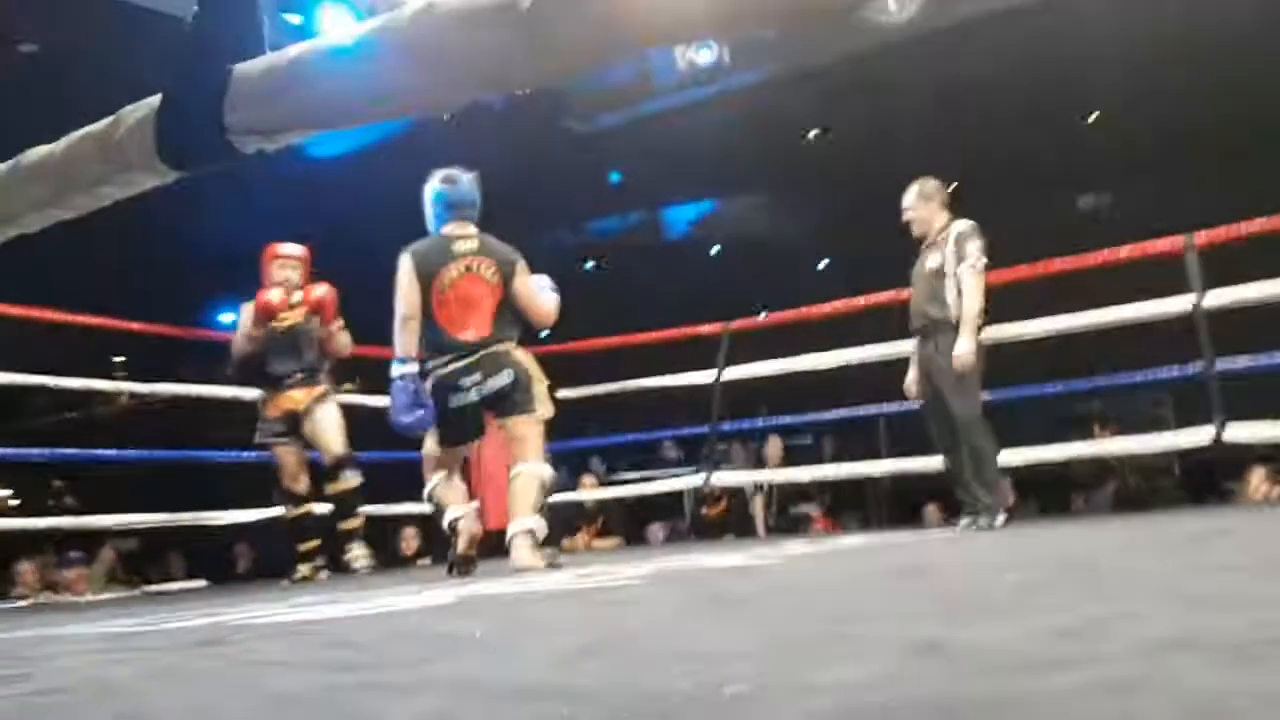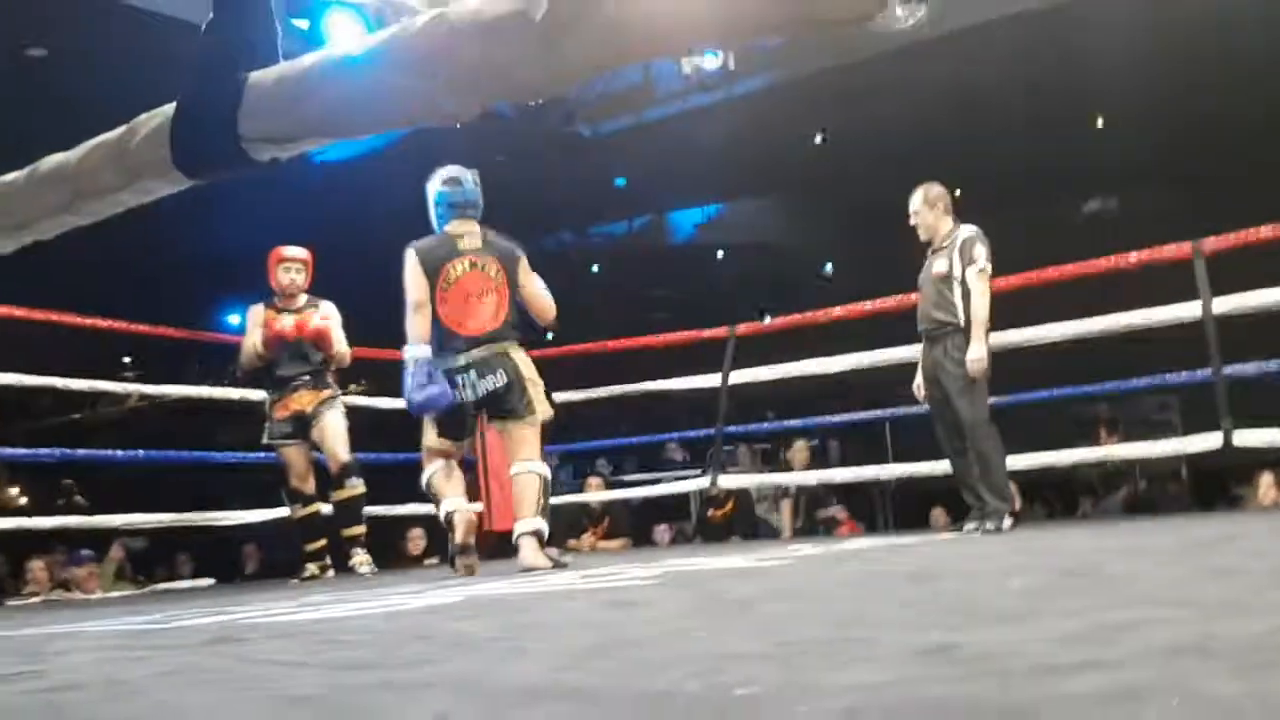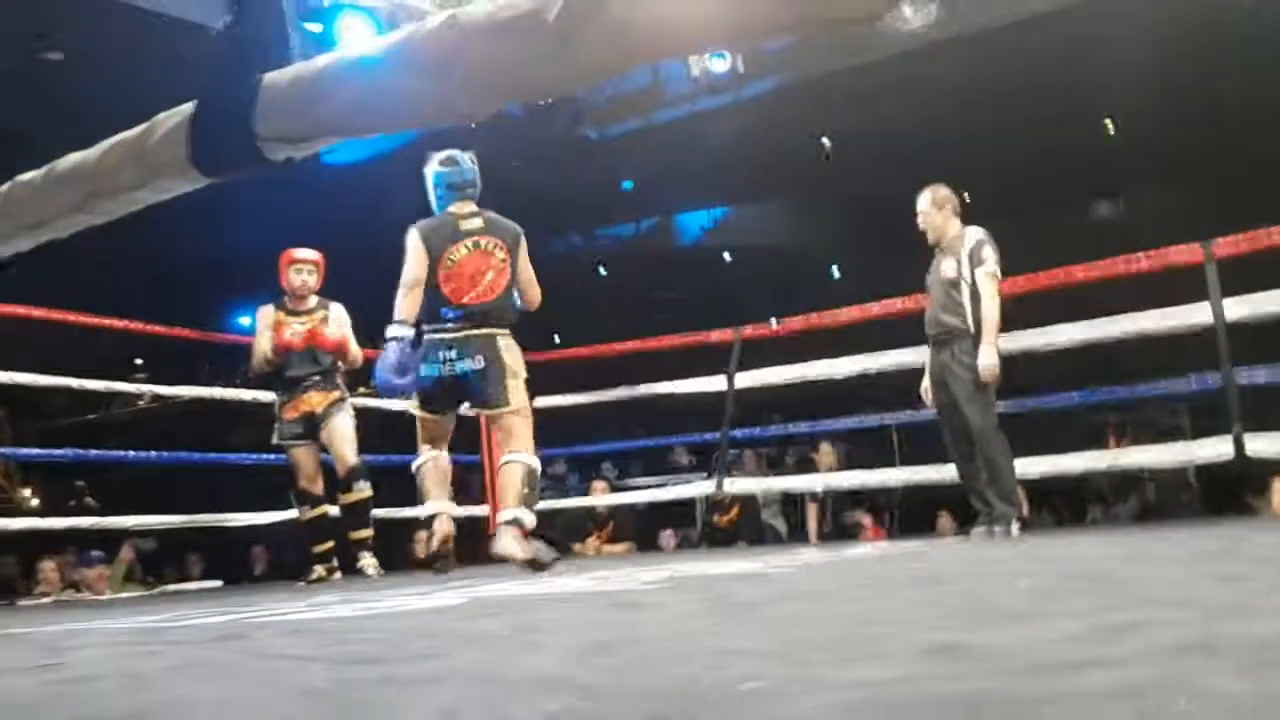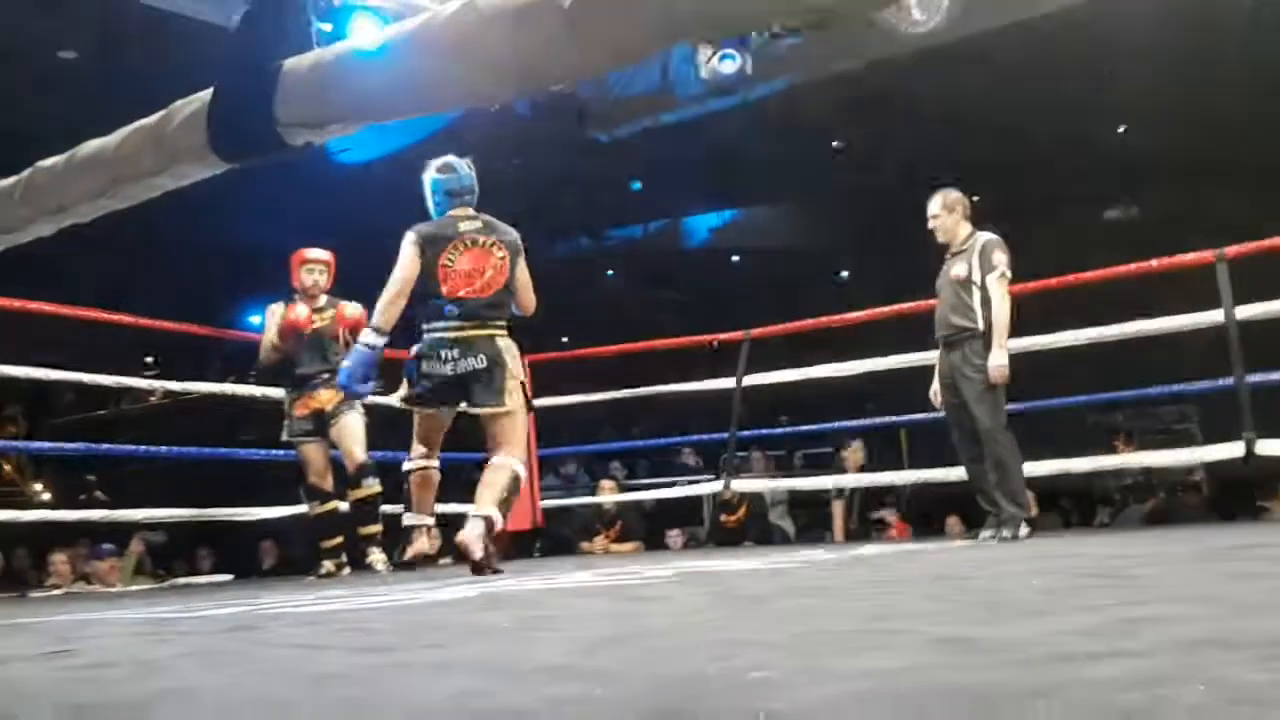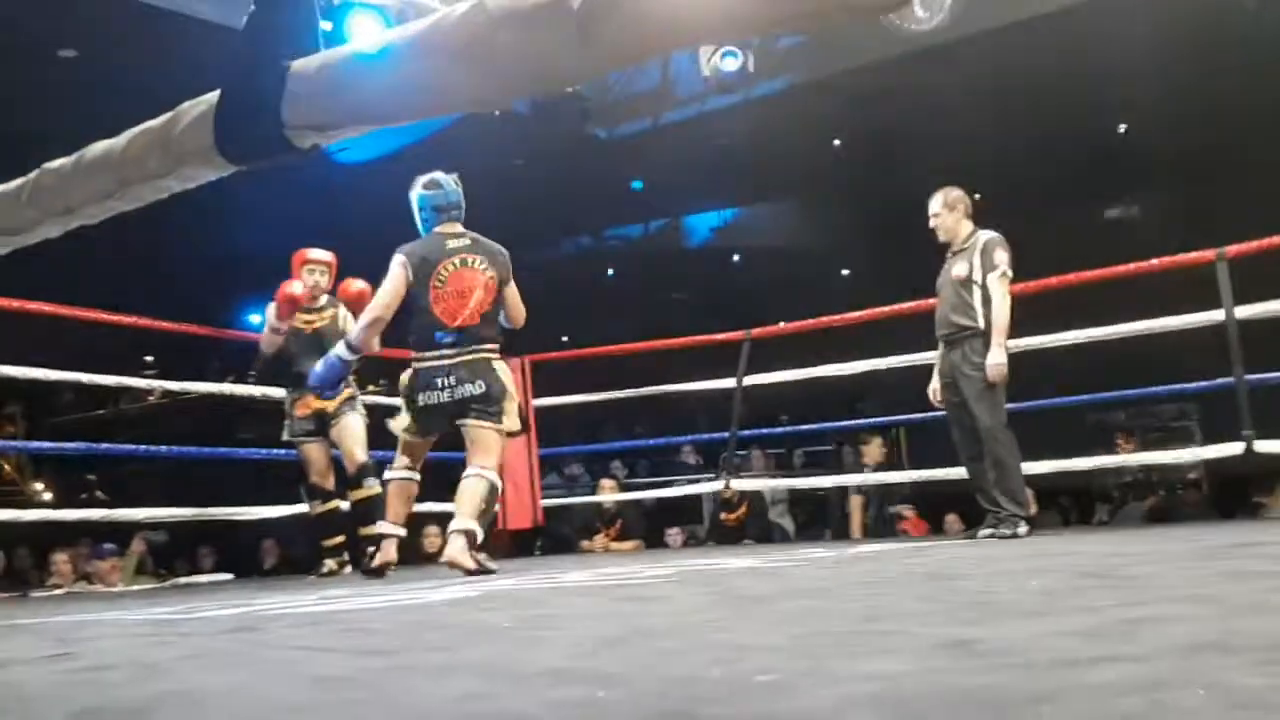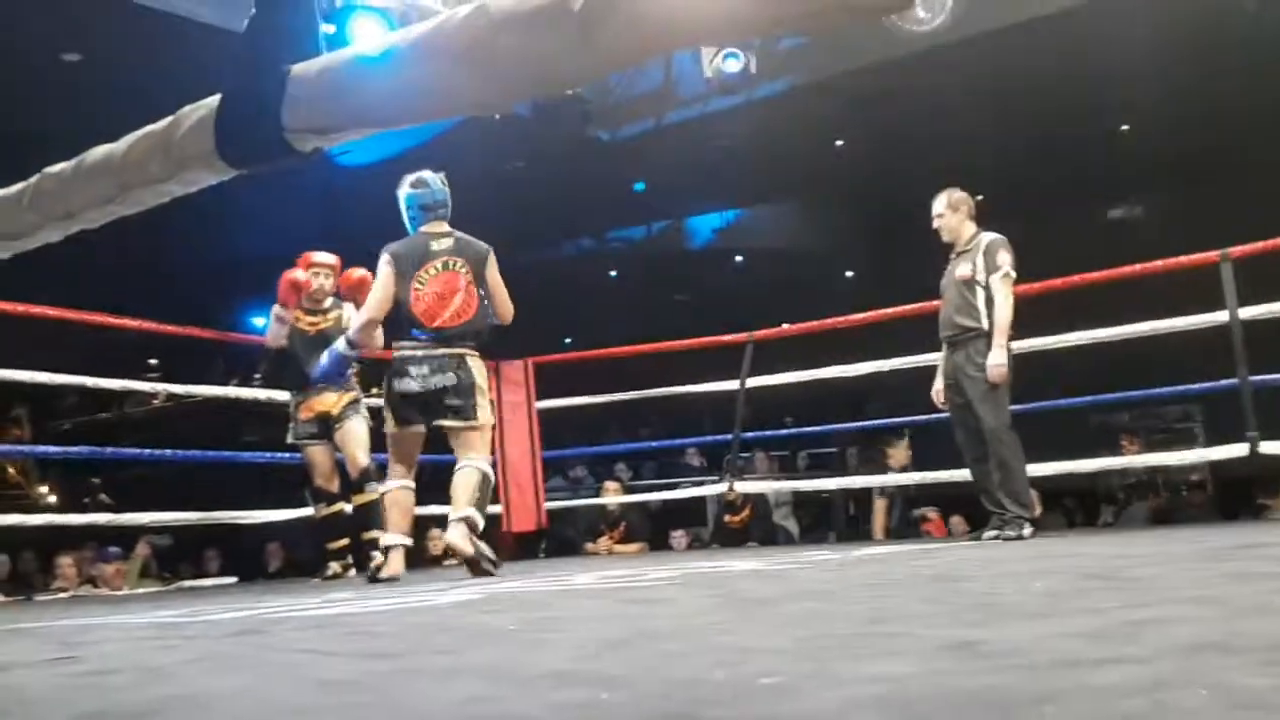
dt=0.1s
person 1, frame 1
left shoulder: (415, 256)
right shoulder: (505, 255)
left elbow: (407, 319)
right elbow: (543, 316)
left wrist: (404, 379)
right wrist: (546, 292)
left hip: (450, 379)
right hip: (504, 365)
left knee: (440, 468)
right knee: (529, 457)
left ankle: (461, 523)
right ankle: (525, 540)
person 1, frame 2
left shoulder: (420, 252)
right shoulder: (508, 253)
left elbow: (417, 310)
right elbow: (545, 315)
left wrist: (418, 364)
right wrist: (542, 290)
left hip: (452, 372)
right hip: (504, 364)
left knee: (438, 459)
right knee: (526, 456)
left ankle: (459, 519)
right ankle: (530, 540)
person 1, frame 3
left shoulder: (423, 232)
right shoulder: (509, 232)
left elbow: (411, 286)
right elbow: (531, 301)
left wrist: (397, 344)
right wrist: (510, 293)
left hip: (440, 351)
right hip: (491, 349)
left knee: (431, 444)
right knee: (517, 444)
left ankle: (440, 522)
right ankle: (512, 530)
person 1, frame 4
left shoulder: (420, 237)
right shoulder: (507, 237)
left elbow: (396, 292)
right elbow: (527, 306)
left wrist: (366, 348)
left hip: (439, 351)
right hip: (490, 350)
left knee: (425, 447)
right knee: (509, 449)
left ankle: (418, 535)
right ankle: (478, 526)
person 1, frame 5
left shoulder: (409, 256)
right shoulder: (496, 253)
left elbow: (378, 314)
right elbow: (516, 318)
left wrist: (339, 358)
left hip: (430, 374)
right hip: (482, 370)
left knee: (408, 458)
right knee: (484, 464)
left ankle: (389, 544)
right ankle: (461, 540)
person 1, frame 6
left shoulder: (396, 254)
right shoulder: (479, 252)
left elbow: (372, 314)
right elbow: (504, 315)
left wrist: (339, 353)
left hip: (407, 367)
right hip: (455, 366)
left knee: (403, 465)
right knee: (474, 457)
left ankle: (395, 554)
right ankle: (462, 529)
person 2, frame 1
left shoulder: (962, 233)
right shoulder: (927, 250)
left elbow: (973, 285)
left wrist: (966, 337)
right wrist: (915, 362)
left hip: (954, 344)
right hip: (929, 345)
left knee: (967, 419)
right knee: (942, 429)
left ankle: (991, 505)
right ankle: (971, 505)
person 2, frame 2
left shoulder: (967, 238)
right shoulder: (932, 255)
left elbow: (979, 290)
left wrist: (978, 341)
right wrist: (922, 365)
left hip: (959, 344)
right hip: (934, 349)
left knee: (975, 423)
right knee: (950, 433)
left ankle: (999, 509)
right ankle: (979, 509)
person 2, frame 3
left shoulder: (975, 241)
right shoulder: (939, 257)
left elbow: (989, 294)
left wrist: (989, 346)
right wrist: (929, 369)
left hip: (967, 349)
right hip: (942, 353)
left knee: (983, 428)
right knee: (957, 438)
left ankle: (1006, 514)
right ankle: (986, 514)
person 2, frame 4
left shoulder: (987, 244)
right shoulder: (950, 260)
left elbow: (999, 296)
left wrist: (999, 347)
right wrist: (939, 369)
left hip: (978, 350)
right hip: (951, 356)
left knee: (992, 429)
right knee: (967, 440)
left ankle: (1015, 517)
right ankle: (995, 516)
person 2, frame 5
left shoulder: (988, 243)
right shoulder: (951, 258)
left elbow: (1000, 295)
left wrist: (998, 346)
right wrist: (938, 368)
left hip: (977, 349)
right hip: (952, 354)
left knee: (992, 428)
right knee: (966, 439)
left ankle: (1014, 515)
right ankle: (994, 514)
person 2, frame 6
left shoulder: (991, 244)
right shoulder: (954, 260)
left elbow: (1003, 297)
left wrist: (998, 347)
right wrist: (941, 370)
left hip: (982, 351)
right hip: (956, 355)
left knee: (997, 429)
right knee: (971, 440)
left ankle: (1019, 516)
right ankle: (998, 516)
person 3, frame 1
left shoulder: (314, 306)
right shoulder: (252, 311)
left elbow: (343, 351)
right elbow: (239, 354)
left wrist: (331, 320)
right wrist: (257, 325)
left hip: (314, 391)
right hip: (276, 401)
left knee: (338, 456)
right knee: (293, 482)
left ankle: (353, 542)
right ankle: (309, 560)
person 3, frame 2
left shoulder: (323, 308)
right shoulder: (259, 312)
left elbow: (344, 358)
right elbow: (246, 363)
left wrist: (330, 347)
right wrist: (266, 344)
left hip: (321, 394)
right hip: (282, 403)
left knee: (341, 461)
right knee: (299, 481)
left ankle: (356, 549)
right ankle: (318, 559)
person 3, frame 3
left shoulder: (333, 310)
right shoulder: (269, 314)
left elbow: (357, 359)
right elbow: (257, 366)
left wrist: (344, 350)
right wrist: (275, 352)
left hip: (330, 396)
right hip: (292, 404)
left knee: (349, 464)
right knee: (307, 483)
left ankle: (364, 551)
right ankle: (324, 561)
person 3, frame 4
left shoulder: (341, 309)
right shoulder: (279, 312)
right elbow: (266, 359)
left wrist: (361, 334)
right wrist: (282, 337)
left hip: (340, 394)
right hip: (302, 402)
left knee: (358, 461)
right knee: (317, 479)
left ankle: (373, 547)
right ankle: (334, 557)
person 3, frame 5
left shoulder: (340, 308)
right shoulder: (278, 308)
right elbow: (266, 350)
right wrist: (281, 319)
left hip: (339, 394)
right hip: (302, 402)
left knee: (358, 462)
right knee: (318, 479)
left ankle: (372, 547)
right ankle: (335, 555)
person 3, frame 6
left shoulder: (346, 309)
right shoulder: (285, 310)
left elbow: (372, 344)
right elbow: (273, 343)
right wrist: (285, 308)
left hip: (344, 397)
right hip: (307, 406)
left knee: (361, 466)
right knee: (323, 481)
left ankle: (375, 550)
right ankle: (340, 559)
